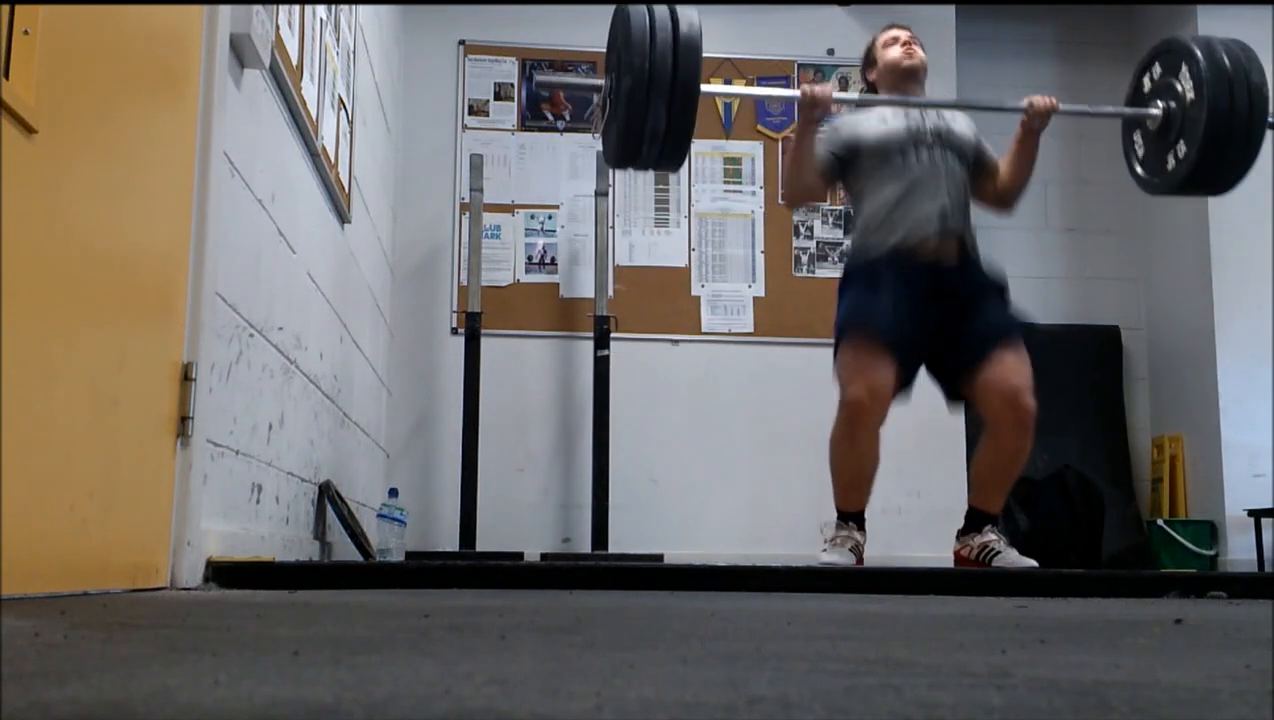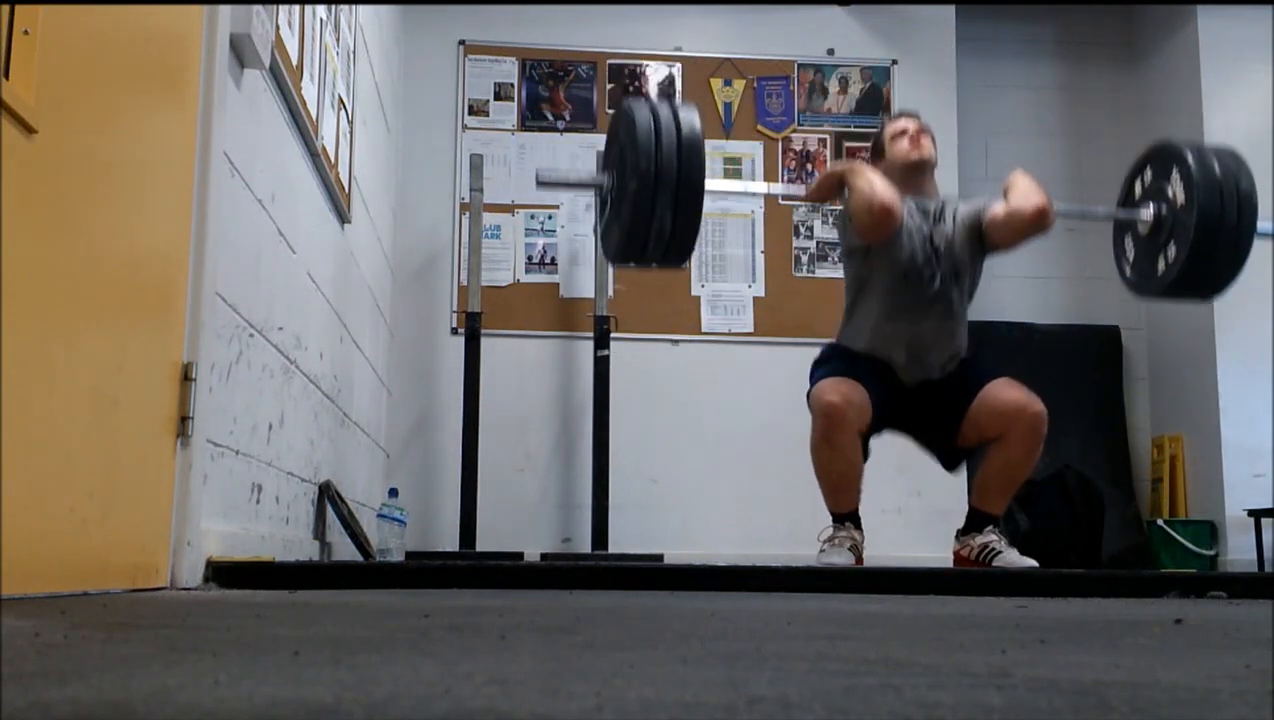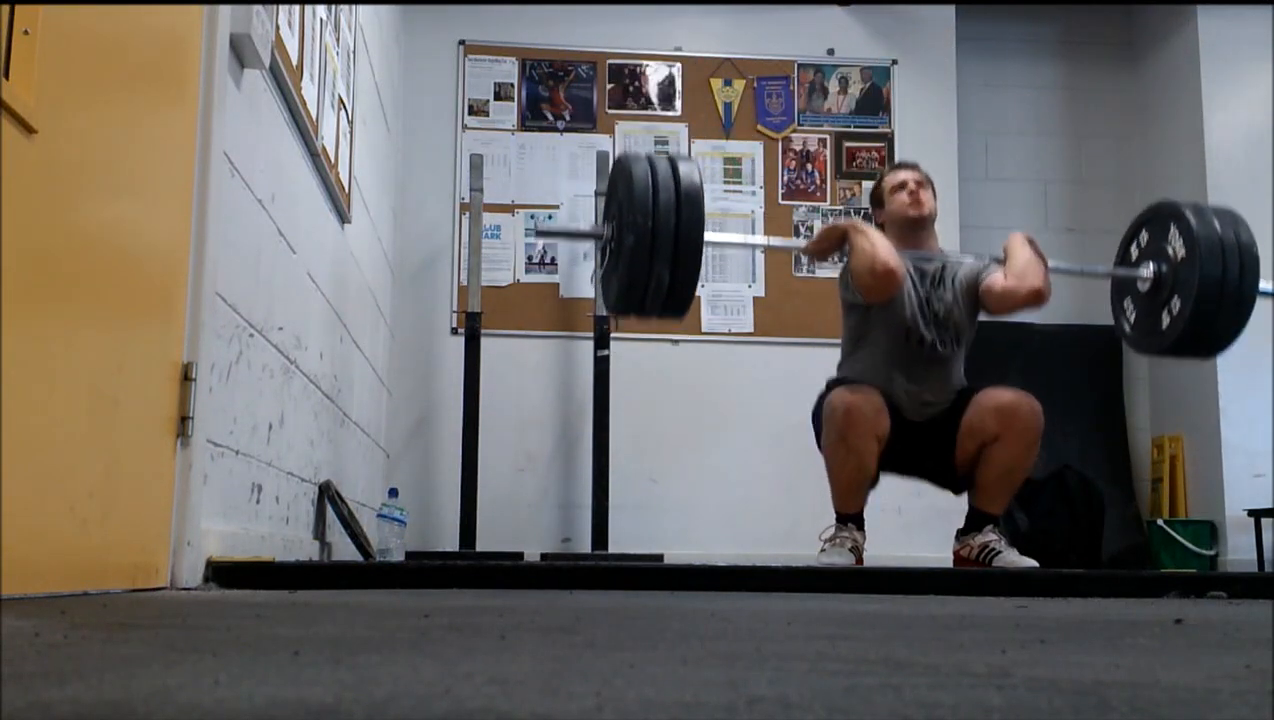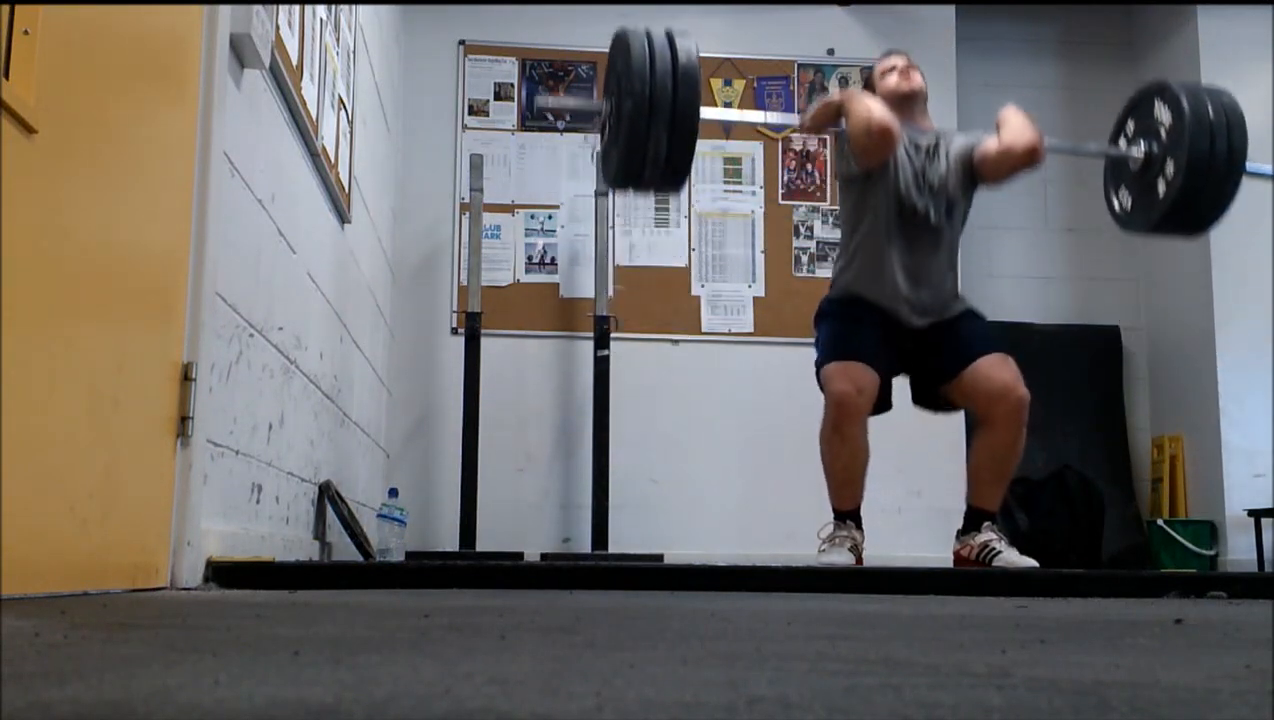
dt=0.5s
person 1, frame 1
left shoulder: (958, 123)
right shoulder: (856, 124)
left elbow: (1001, 194)
right elbow: (799, 193)
left wrist: (1030, 129)
right wrist: (809, 119)
left hip: (961, 275)
right hip: (886, 271)
left knee: (1015, 406)
right knee: (862, 399)
left ankle: (980, 535)
right ankle: (847, 533)
person 1, frame 2
left shoulder: (968, 219)
right shoulder: (865, 211)
left elbow: (1033, 213)
right elbow: (883, 209)
left wrist: (1017, 180)
right wrist: (850, 173)
left hip: (943, 375)
right hip: (866, 368)
left knee: (1026, 414)
right knee: (833, 406)
left ankle: (977, 536)
right ankle: (845, 534)
person 1, frame 3
left shoulder: (967, 277)
right shoulder: (866, 268)
left elbow: (1031, 290)
right elbow: (886, 273)
left wrist: (1018, 244)
right wrist: (851, 230)
left hip: (940, 421)
right hip: (870, 425)
left knee: (1021, 413)
right knee: (851, 407)
left ankle: (977, 536)
right ankle: (846, 534)
person 1, frame 4
left shoulder: (960, 148)
right shoulder: (864, 139)
left elbow: (1027, 150)
right elbow: (882, 130)
left wrist: (1009, 113)
right wrist: (843, 105)
left hip: (940, 311)
right hip: (865, 305)
left knee: (1007, 397)
right knee: (848, 397)
left ankle: (977, 534)
right ankle: (845, 531)
